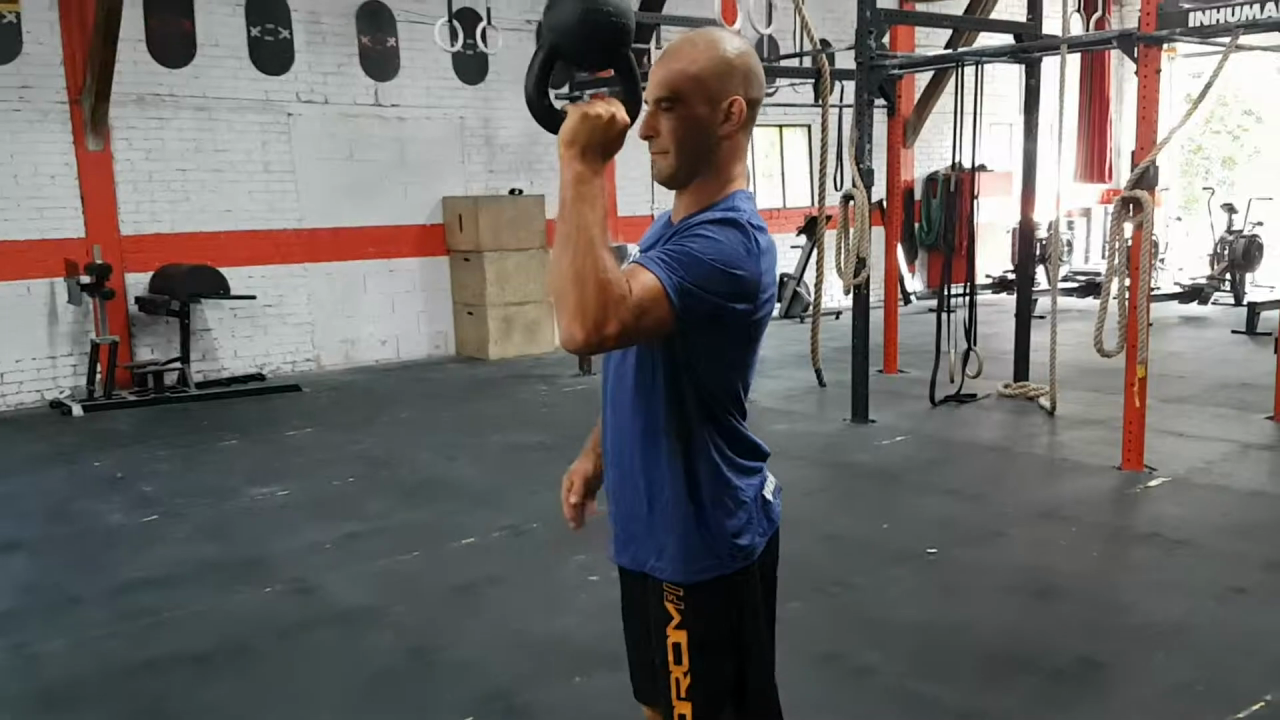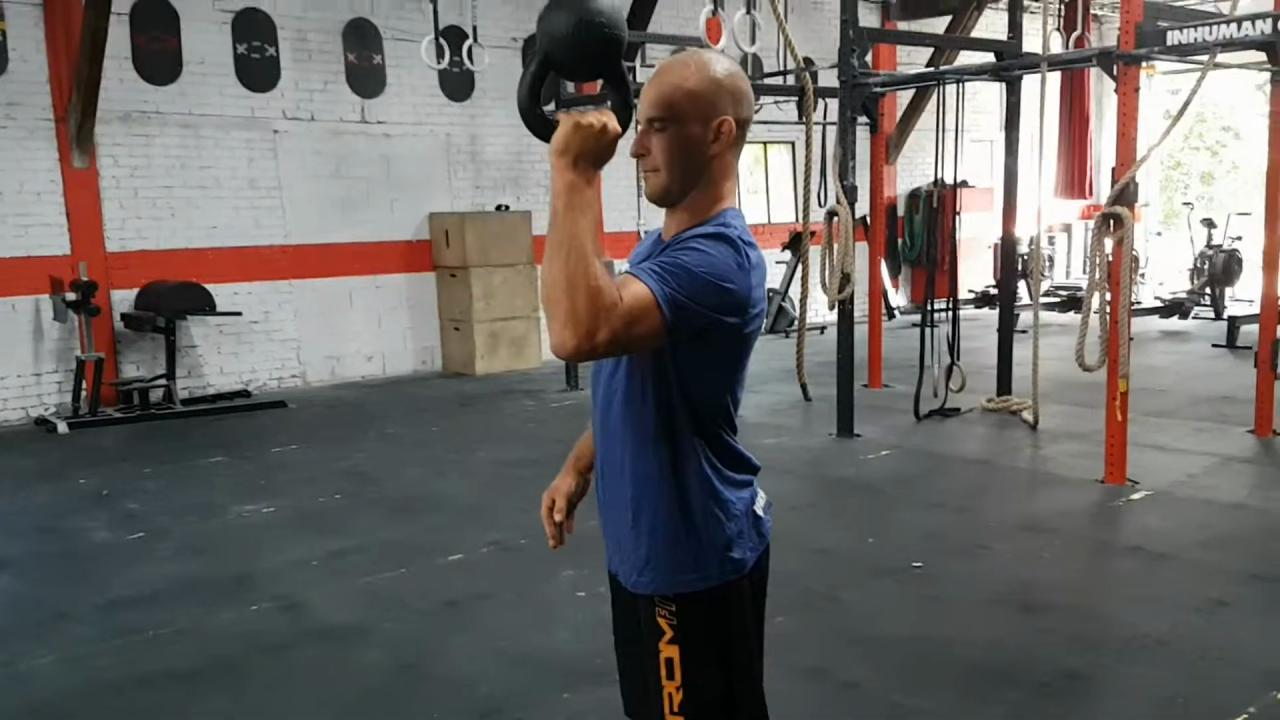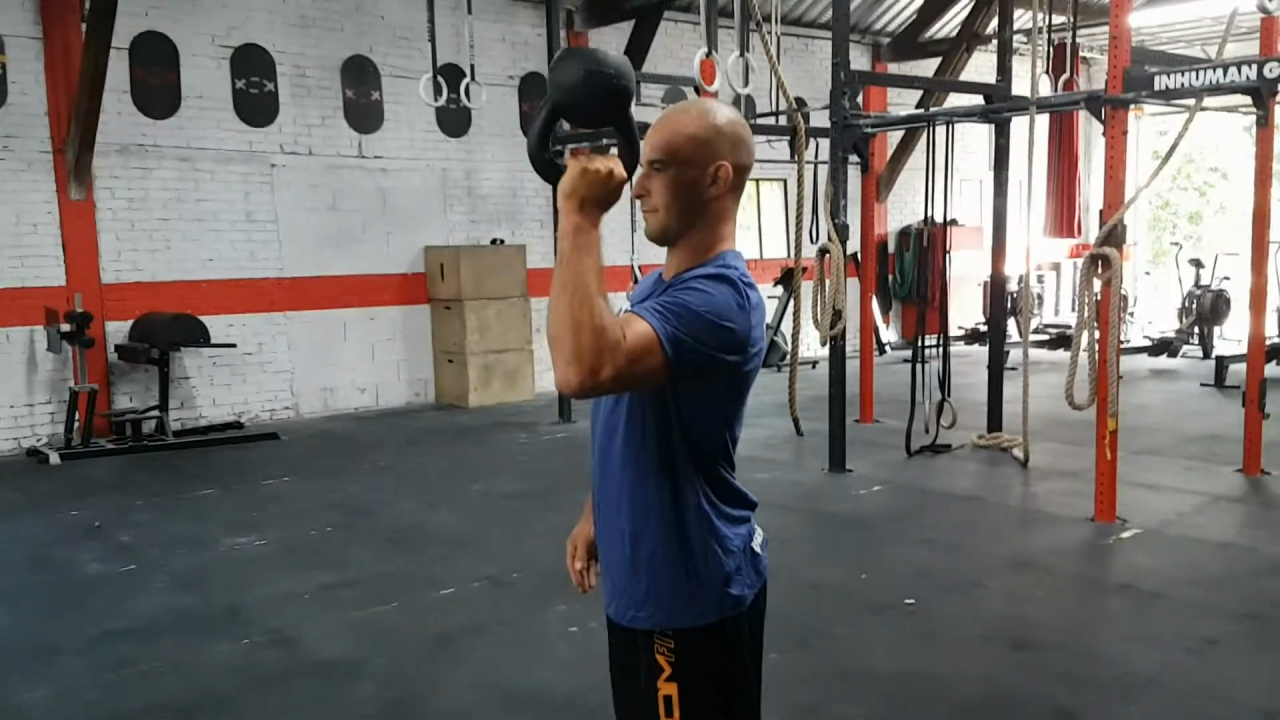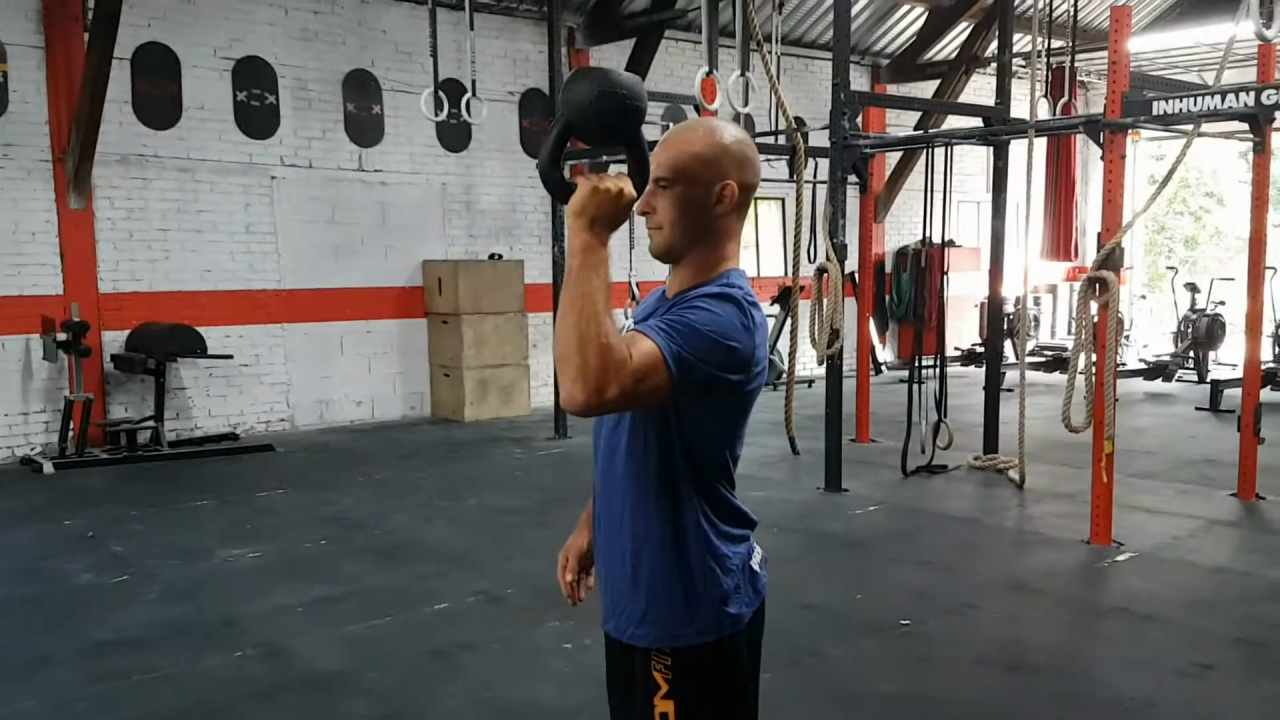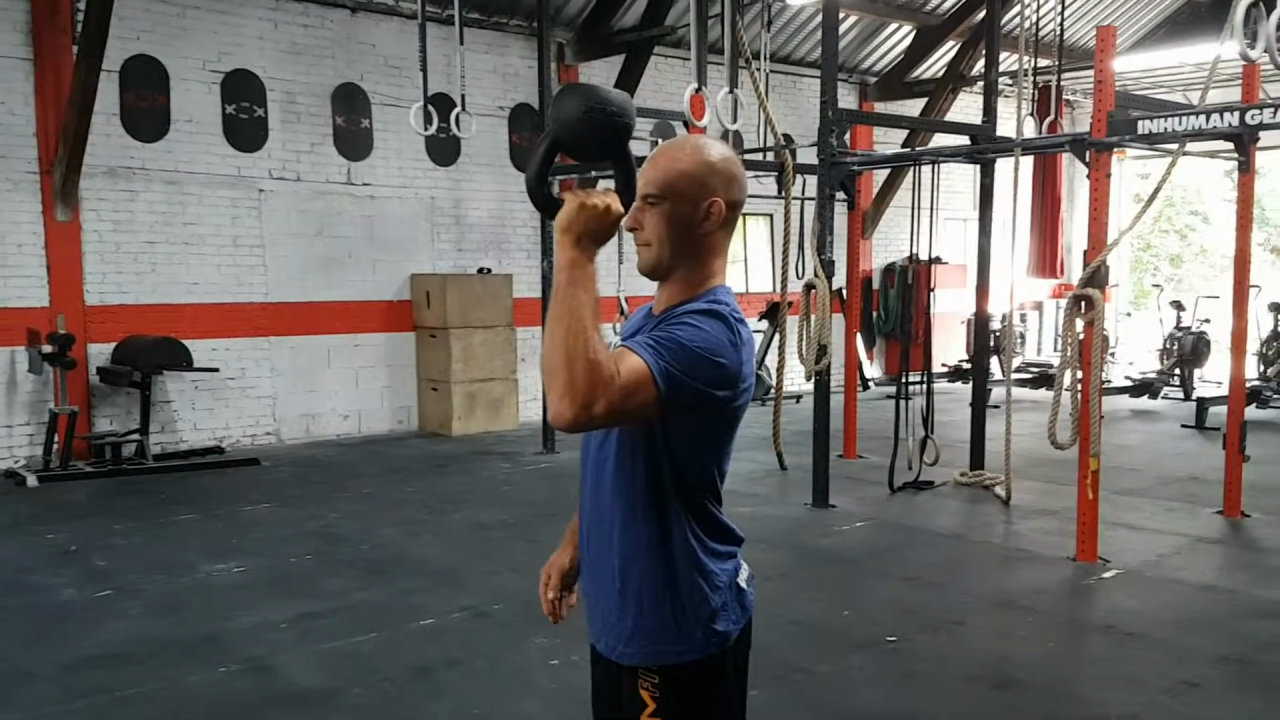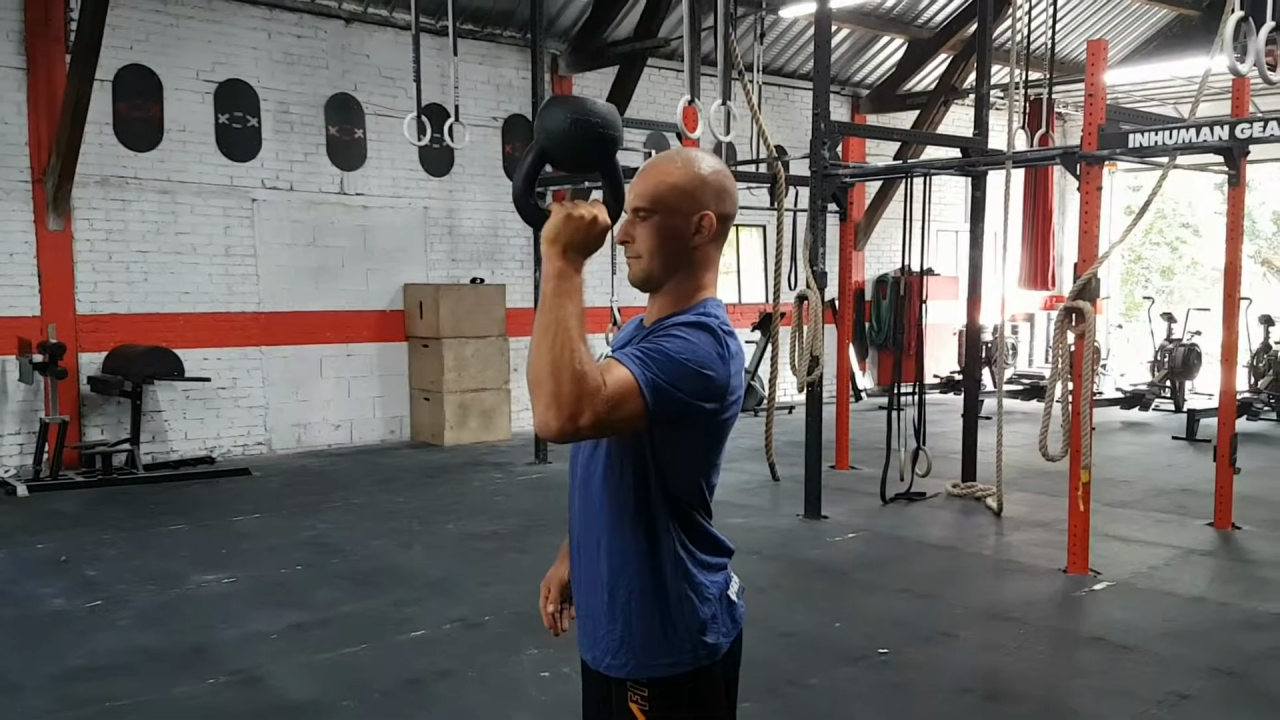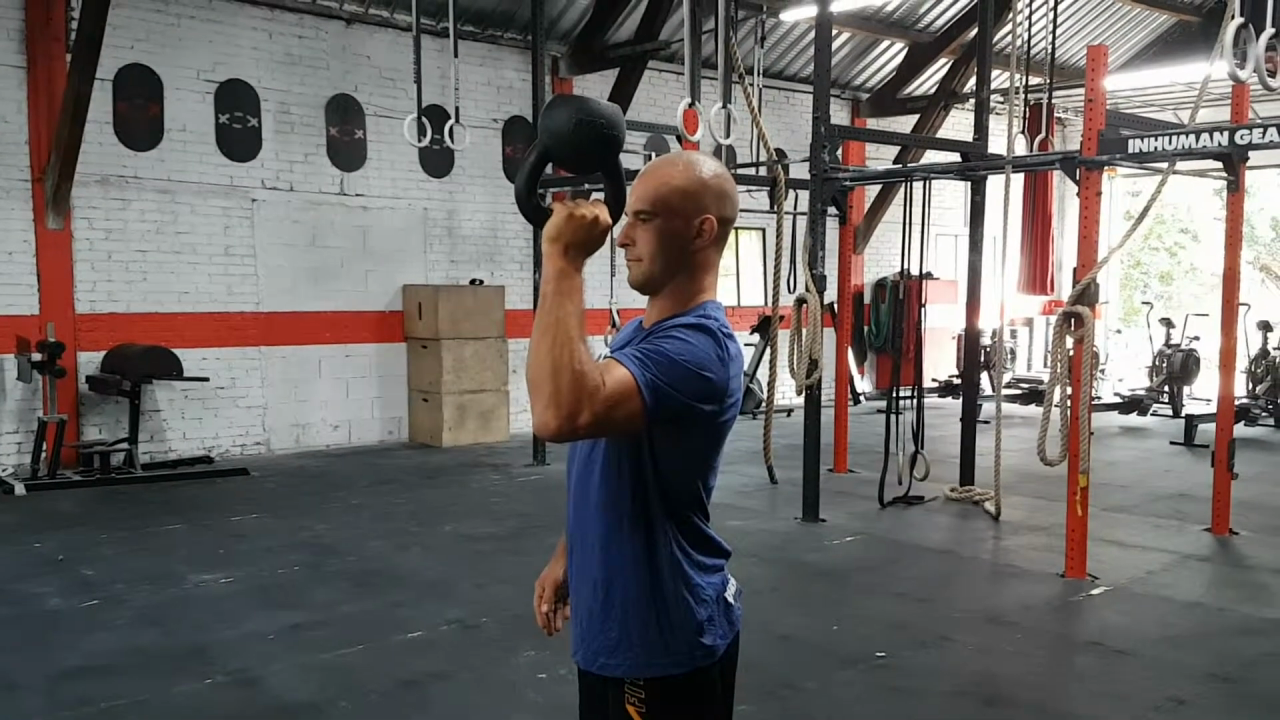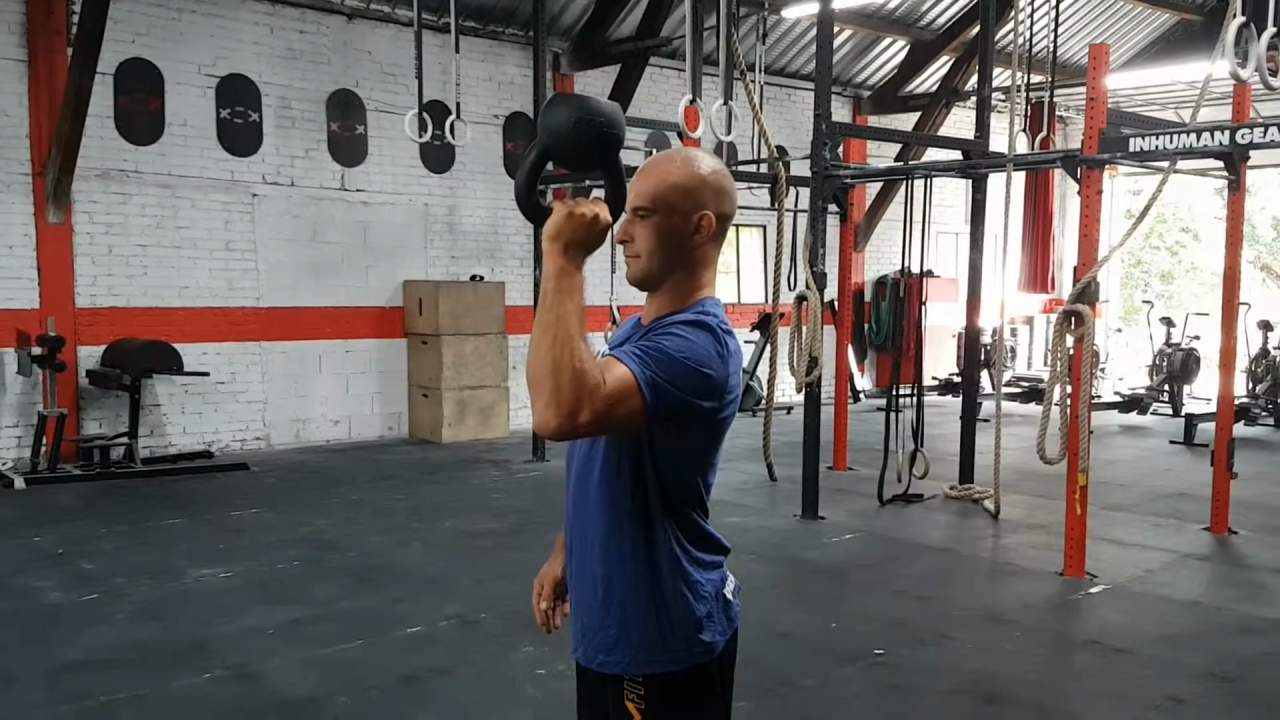
dt=0.4s
person 1, frame 1
left shoulder: (728, 241)
right shoulder: (678, 224)
left elbow: (588, 324)
left wrist: (582, 165)
right wrist: (595, 452)
left hip: (706, 538)
right hip: (659, 525)
person 1, frame 2
left shoulder: (718, 256)
right shoulder: (663, 244)
left elbow: (579, 332)
left wrist: (573, 174)
right wrist: (577, 468)
left hip: (697, 551)
right hip: (649, 541)
person 1, frame 3
left shoulder: (719, 297)
right shoulder: (662, 285)
left elbow: (583, 370)
left wrist: (579, 217)
right wrist: (596, 515)
left hip: (693, 590)
right hip: (644, 579)
person 1, frame 4
left shoulder: (722, 316)
right shoulder: (664, 303)
left elbow: (588, 387)
left wrist: (588, 235)
right wrist: (590, 526)
left hip: (691, 609)
right hip: (642, 596)
person 1, frame 5
left shoulder: (709, 333)
right shoulder: (651, 319)
left elbow: (575, 404)
left wrist: (575, 250)
right wrist: (574, 542)
left hip: (678, 626)
right hip: (628, 613)
person 1, frame 6
left shoulder: (697, 346)
right shoulder: (643, 331)
left elbow: (562, 414)
left wrist: (562, 262)
right wrist: (572, 556)
left hip: (670, 636)
right hip: (619, 623)
person 1, frame 7
left shoulder: (697, 347)
right shoulder: (642, 332)
left elbow: (561, 413)
left wrist: (563, 260)
right wrist: (567, 556)
left hip: (666, 638)
right hip: (615, 625)
person 1, frame 8
left shoulder: (696, 344)
right shoulder: (641, 330)
left elbow: (561, 412)
left wrist: (563, 258)
right wrist: (566, 552)
left hip: (665, 633)
right hip: (615, 620)
